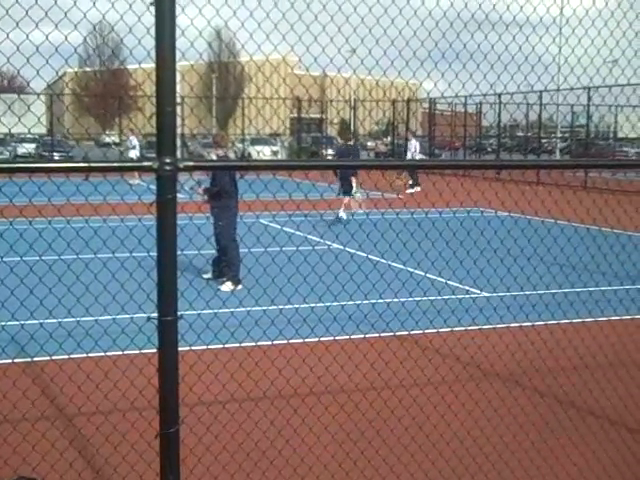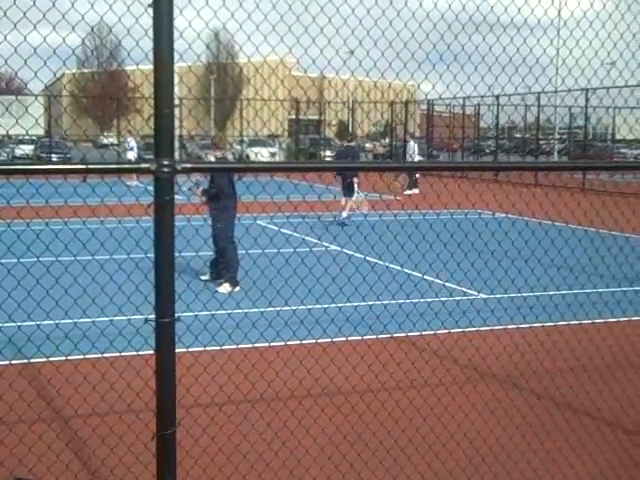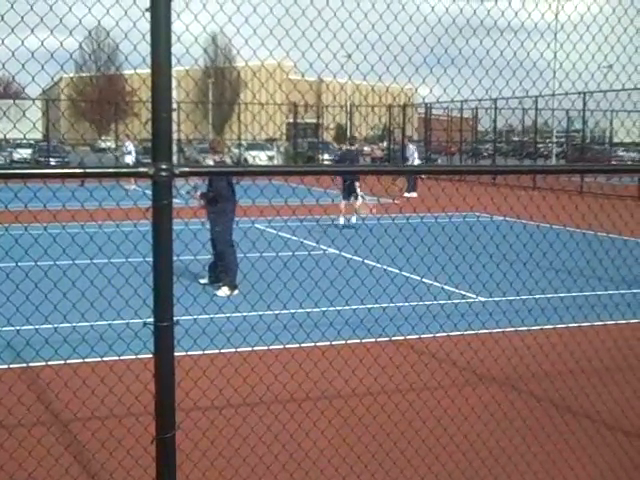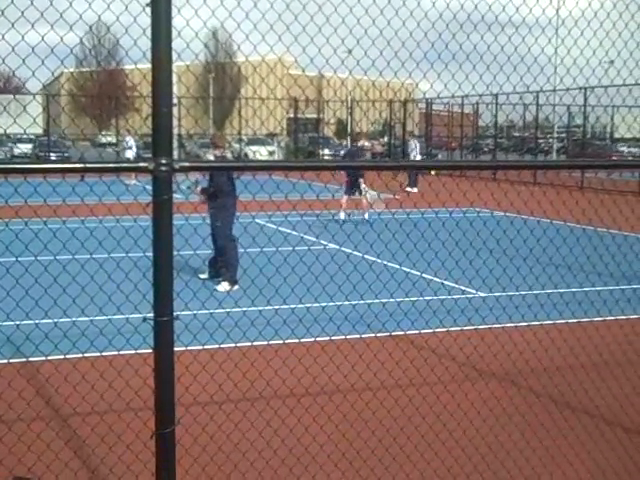
dt=0.1s
person 1, frame 1
right shoulder: (225, 161)
left elbow: (221, 187)
left wrist: (206, 191)
right wrist: (210, 194)
left hip: (225, 208)
right hip: (223, 207)
left knee: (228, 241)
right knee: (221, 240)
left ankle: (234, 279)
right ankle: (218, 270)
person 1, frame 2
left shoulder: (220, 164)
right shoulder: (223, 163)
left elbow: (220, 188)
left wrist: (204, 192)
right wrist: (208, 195)
left hip: (224, 209)
right hip: (221, 208)
left knee: (226, 243)
right knee: (219, 242)
left ankle: (232, 281)
right ankle: (216, 272)
person 1, frame 3
right shoulder: (222, 167)
left elbow: (218, 191)
left wrist: (202, 195)
right wrist: (207, 198)
left hip: (222, 213)
right hip: (219, 211)
left knee: (225, 246)
right knee: (218, 245)
left ankle: (230, 284)
right ankle: (215, 275)
person 1, frame 4
left shoulder: (219, 163)
right shoulder: (223, 162)
left elbow: (219, 186)
left wrist: (203, 191)
right wrist: (208, 193)
left hip: (223, 207)
right hip: (220, 207)
left knee: (226, 241)
right knee: (218, 240)
left ankle: (231, 279)
right ankle: (215, 270)
